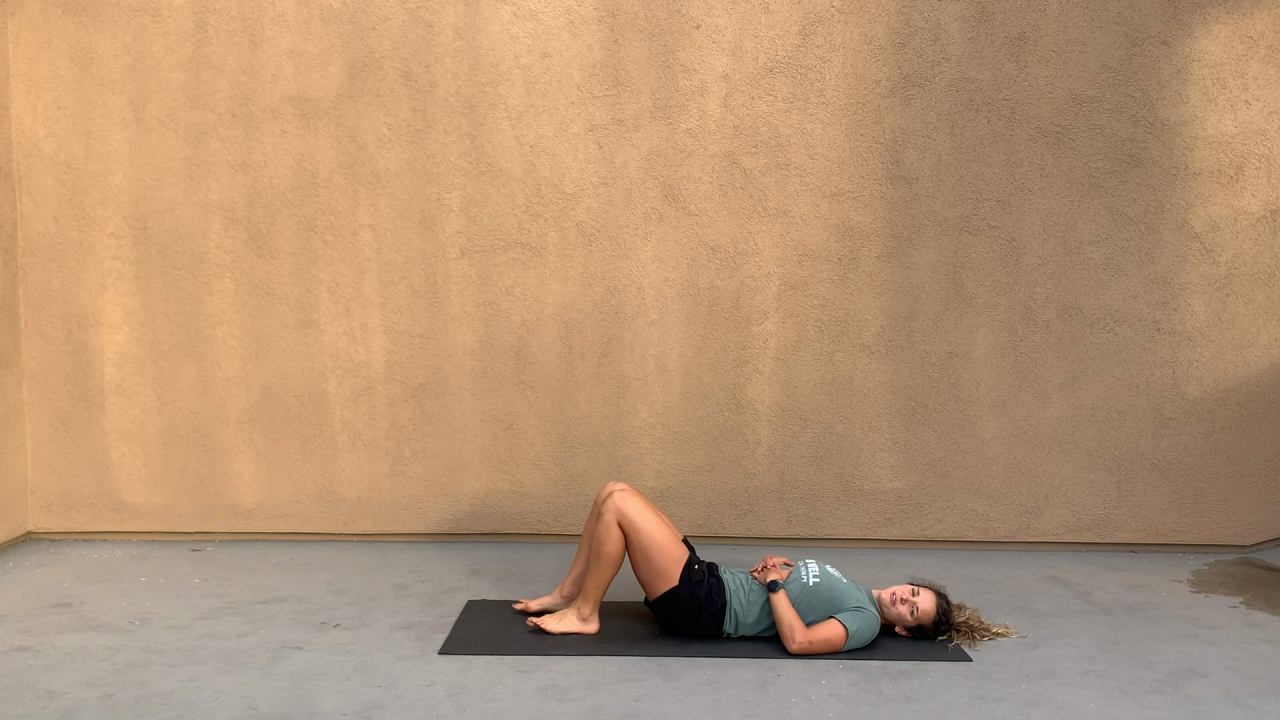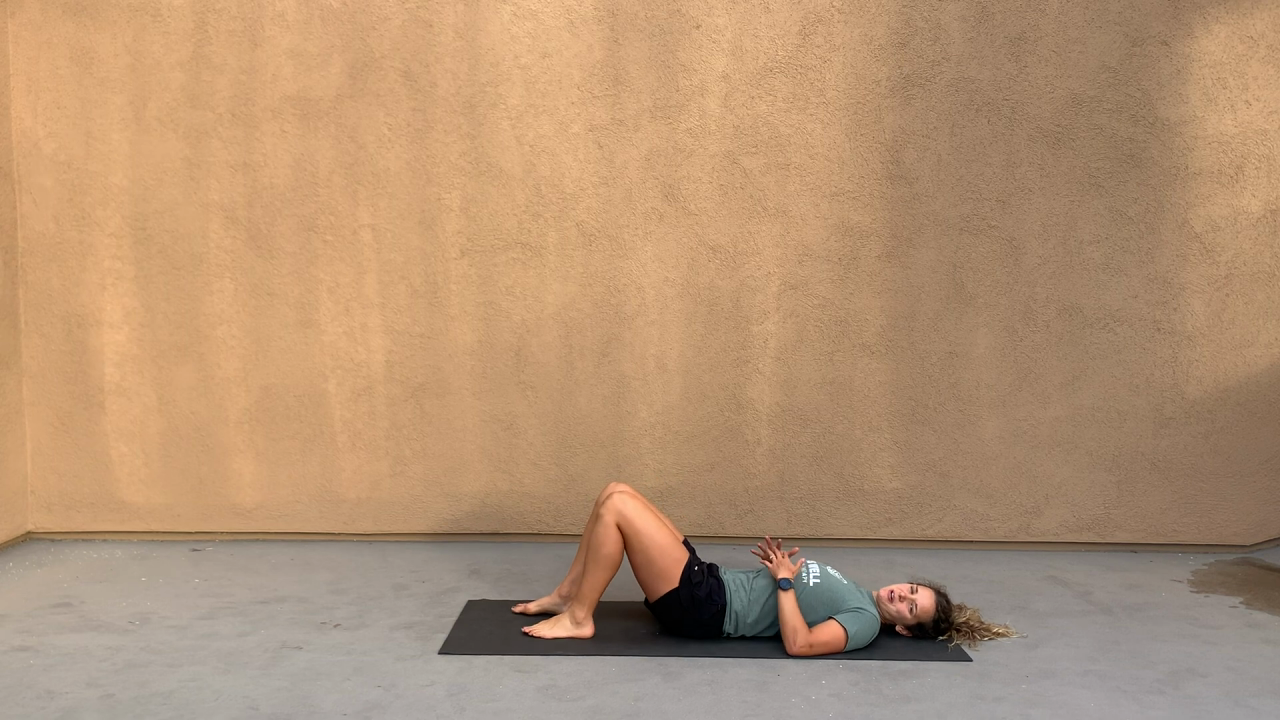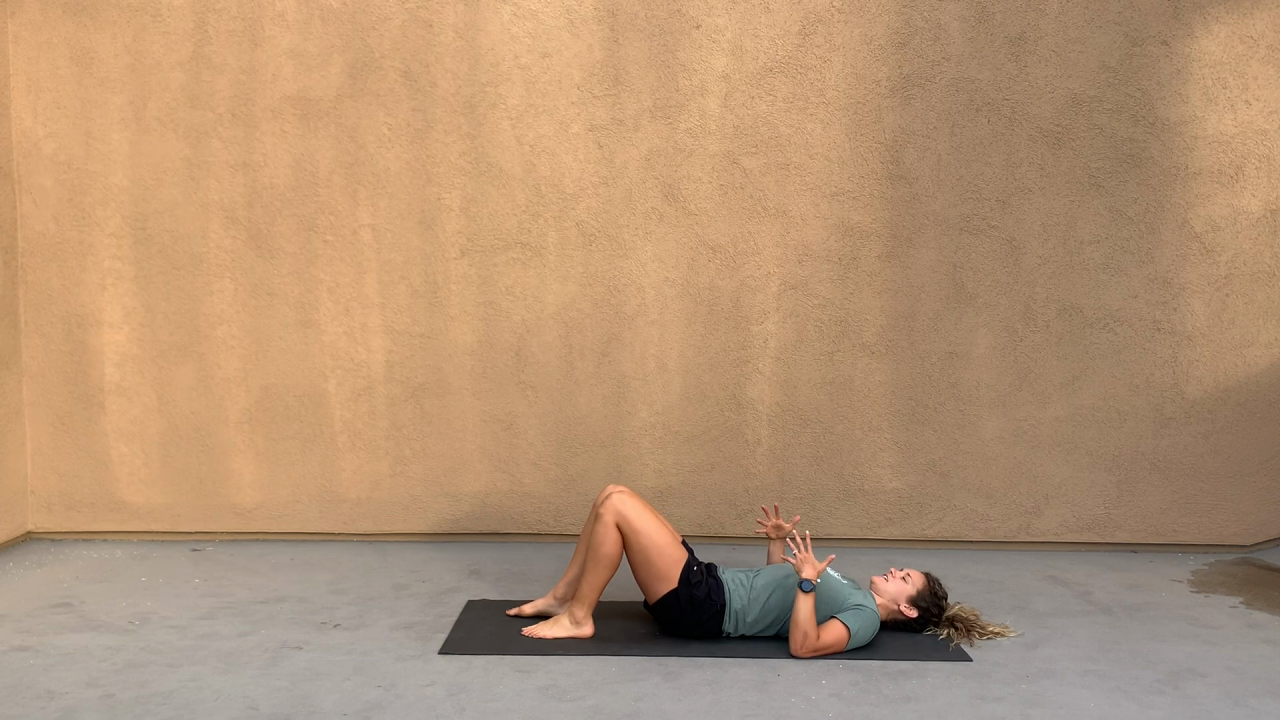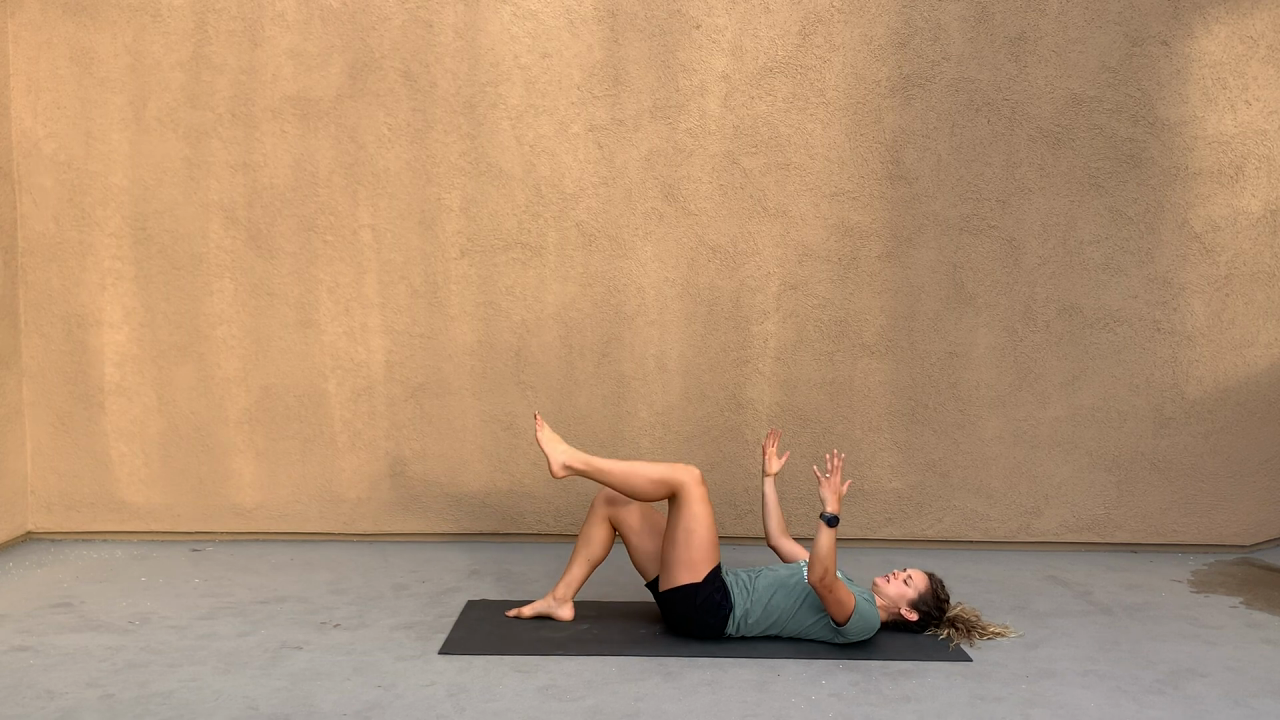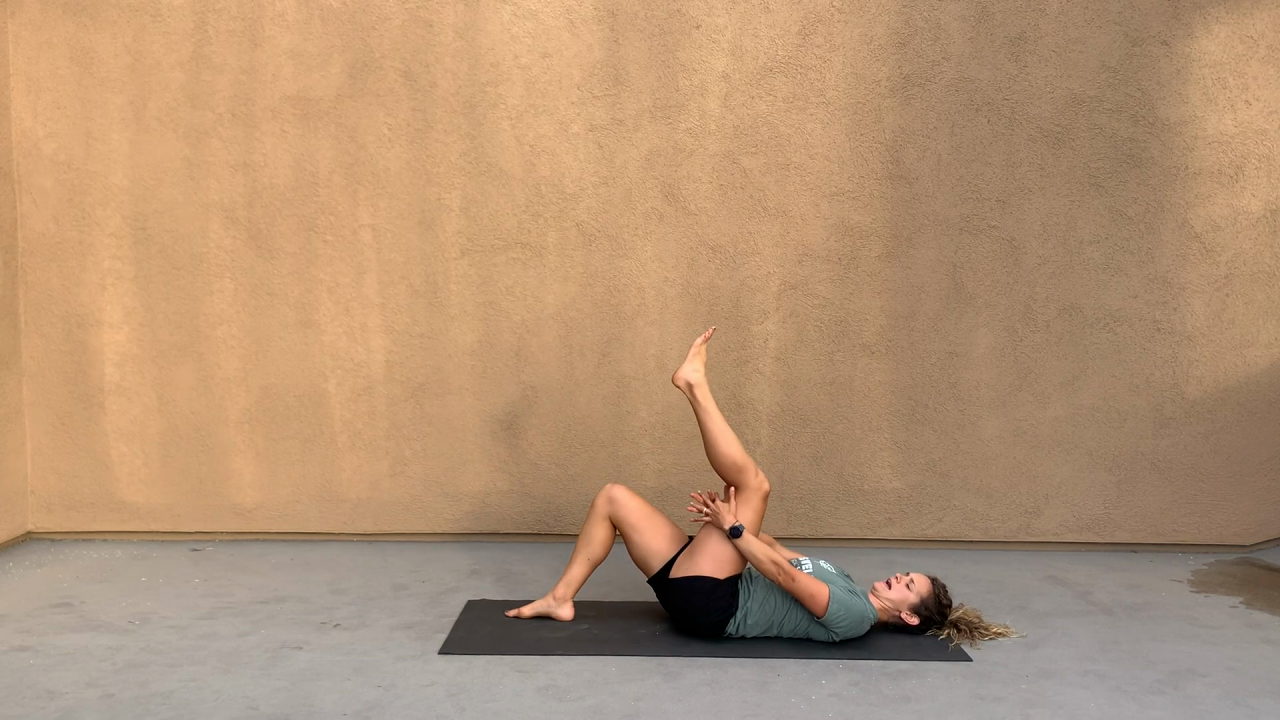
dt=1s
person 1, frame 1
left shoulder: (866, 622)
right shoulder: (856, 594)
left elbow: (798, 641)
left wrist: (775, 585)
right wrist: (776, 567)
left hip: (700, 607)
right hip: (707, 582)
left knee: (618, 506)
right knee: (615, 491)
left ankle: (585, 614)
right ankle: (569, 593)
person 1, frame 2
left shoulder: (866, 623)
right shoulder: (855, 594)
left elbow: (799, 643)
left wrist: (784, 581)
right wrist: (775, 560)
left hip: (700, 609)
right hip: (708, 582)
left knee: (618, 507)
right knee: (616, 492)
left ankle: (579, 619)
right ankle: (566, 595)
person 1, frame 3
left shoulder: (865, 619)
right shoulder: (851, 593)
left elbow: (802, 645)
left wrist: (807, 580)
right wrist: (778, 539)
left hip: (700, 607)
right hip: (707, 583)
left knee: (616, 508)
right knee: (613, 494)
left ankle: (578, 618)
right ankle: (561, 596)
person 1, frame 4
left shoulder: (861, 618)
right shoulder: (847, 593)
left elbow: (819, 577)
right elbow: (780, 542)
left wrist: (830, 514)
right wrist: (771, 479)
left hip: (705, 608)
right hip: (700, 599)
left knee: (688, 479)
right knee: (612, 503)
left ankle: (572, 461)
right ankle: (560, 600)
person 1, frame 5
left shoulder: (853, 616)
right shoulder: (843, 586)
left elbow: (784, 573)
right elbow: (771, 549)
left wrist: (732, 527)
right wrist: (730, 521)
left hip: (707, 603)
right hip: (694, 589)
left knee: (754, 484)
right knee: (612, 497)
left ankle: (696, 387)
right ankle: (560, 599)
